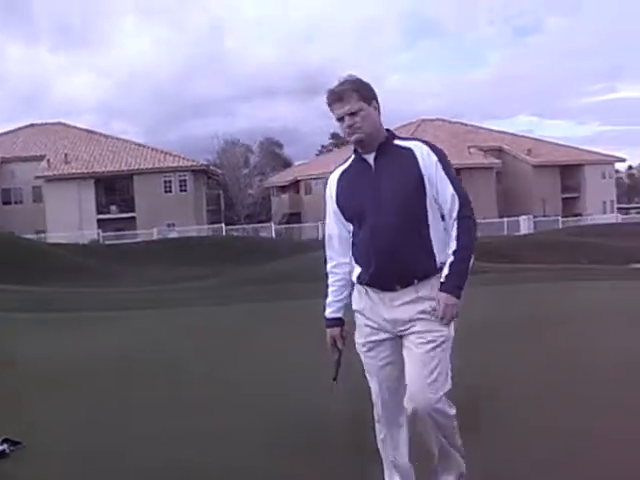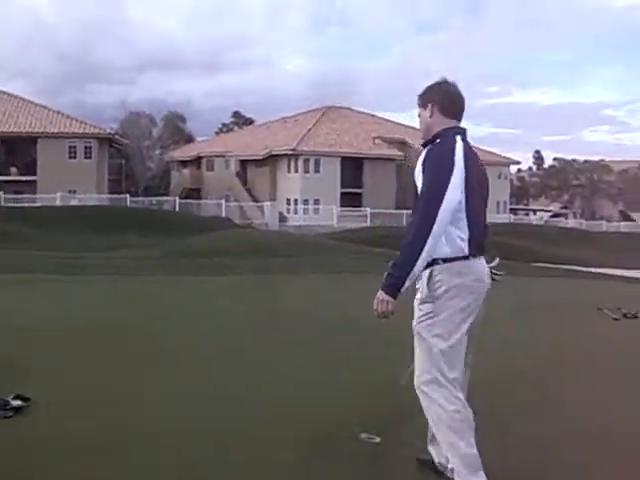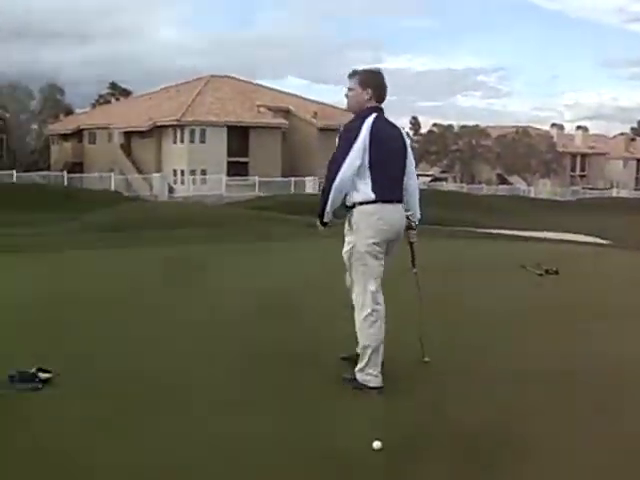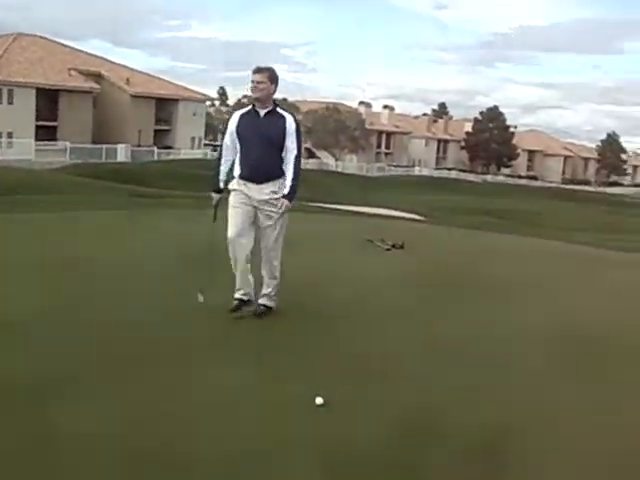
dt=1s
person 1, frame 1
left shoulder: (422, 155)
right shoulder: (339, 181)
left elbow: (462, 218)
right elbow: (338, 253)
left wrist: (452, 286)
right wrist: (334, 313)
left hip: (425, 298)
right hip: (371, 304)
left knee: (425, 398)
right knee: (386, 409)
person 1, frame 2
left shoulder: (439, 152)
right shoulder: (467, 154)
left elbow: (427, 224)
left wrist: (392, 284)
left hip: (447, 277)
right hip: (468, 270)
left knee: (436, 381)
right knee: (444, 375)
person 1, frame 3
left shoulder: (357, 128)
right shoulder: (397, 132)
left elbow: (338, 176)
right elbow: (410, 179)
left wrist: (323, 215)
right wrist: (413, 220)
left hip: (368, 216)
right hip: (395, 215)
left knee: (366, 296)
right knee: (365, 288)
left ankle: (368, 375)
right ankle: (369, 353)
person 1, frame 4
left shoulder: (287, 121)
right shoulder: (238, 118)
left elbow: (293, 159)
right elbow: (227, 153)
left wrist: (289, 194)
right wrist: (218, 186)
left hip: (273, 190)
right hip: (242, 187)
left knee: (270, 248)
right knee: (236, 236)
left ankle: (267, 298)
right ankle: (243, 293)
